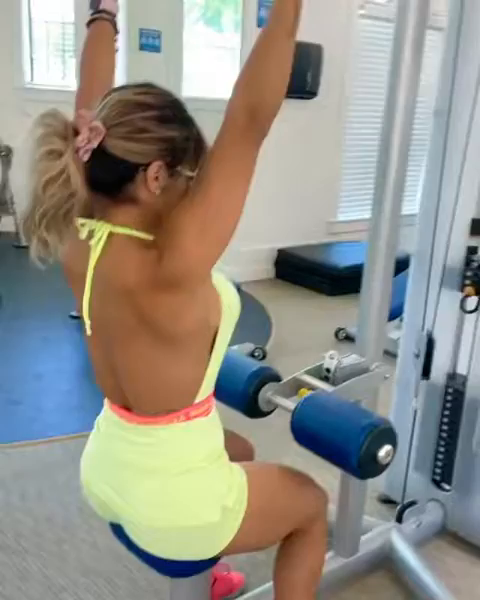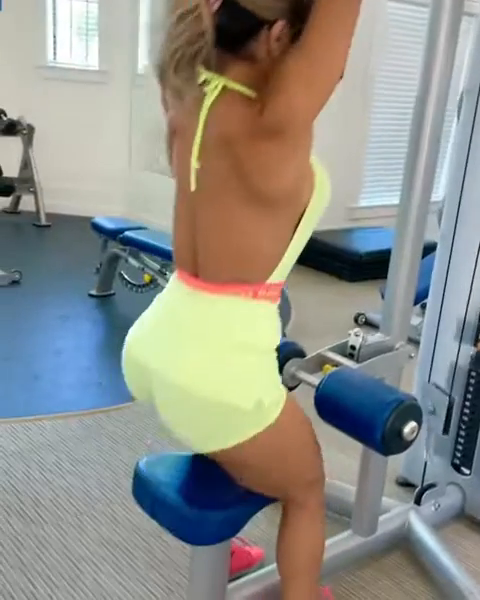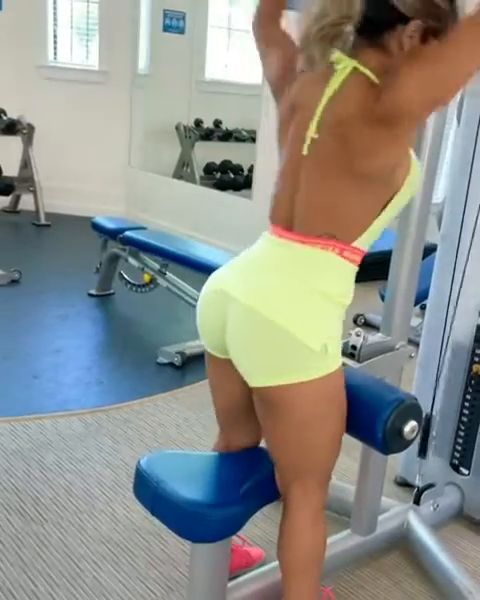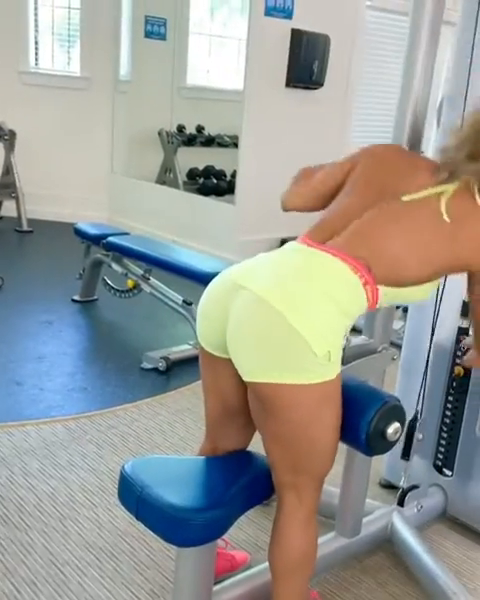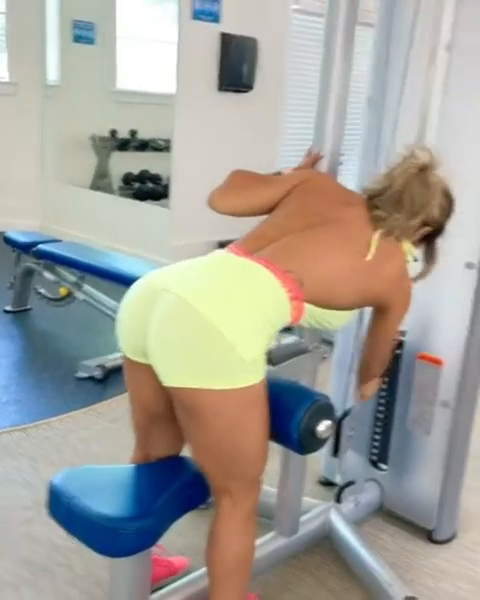
dt=0.5s
person 1, frame 1
left shoulder: (79, 237)
right shoulder: (167, 270)
left elbow: (94, 120)
right elbow: (252, 119)
left hip: (105, 474)
right hip: (173, 504)
left knee: (238, 454)
right knee: (310, 505)
person 1, frame 2
left shoulder: (185, 99)
right shoulder: (271, 125)
left hip: (151, 348)
right hip: (217, 374)
left knee: (222, 452)
right knee: (306, 490)
person 1, frame 3
left shoulder: (303, 80)
right shoulder: (388, 104)
left hip: (230, 289)
right hip: (292, 317)
left knee: (235, 448)
right knee: (305, 492)
person 1, frame 4
left shoulder: (388, 158)
left elbow: (294, 196)
left hip: (231, 286)
right hip: (295, 323)
left knee: (221, 450)
right knee: (299, 494)
person 1, frame 5
left shoulder: (320, 186)
right shoulder: (394, 276)
left elbow: (223, 197)
right elbow: (373, 361)
right wrist: (367, 383)
left hip: (152, 293)
right hip: (215, 328)
left knee: (153, 459)
right knee: (237, 498)
